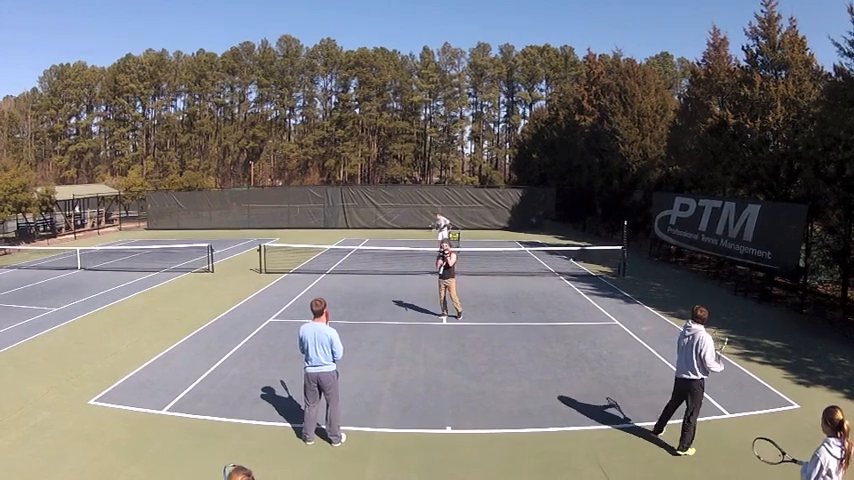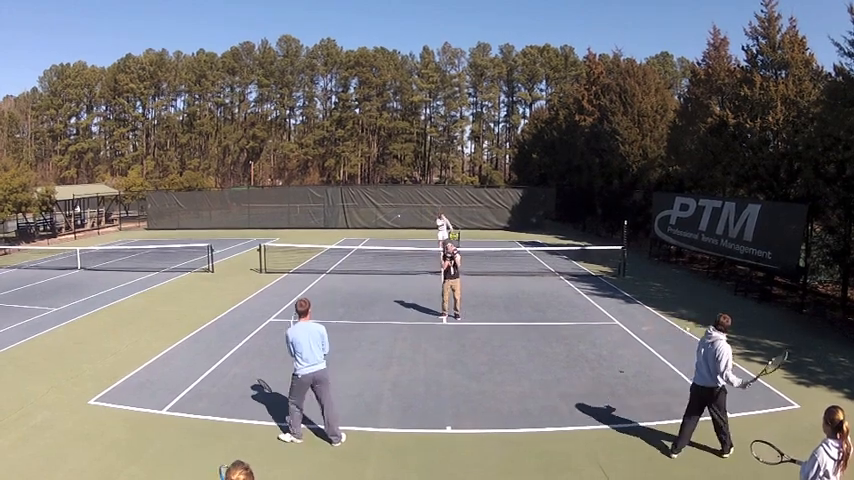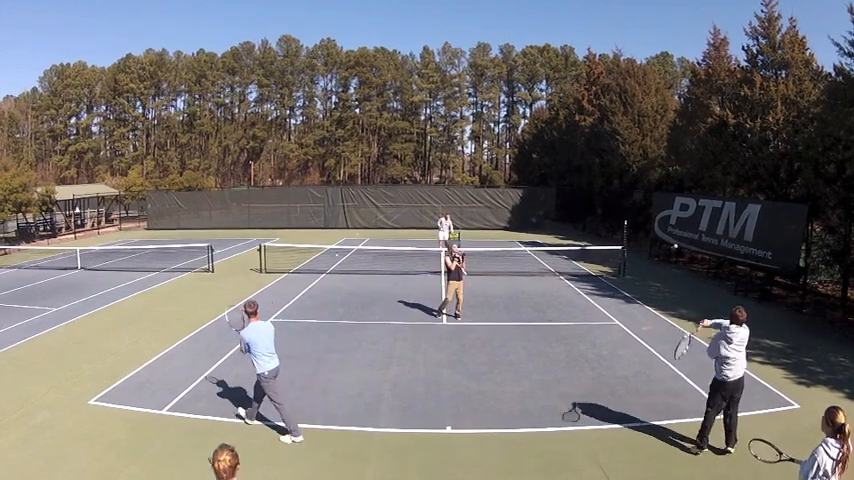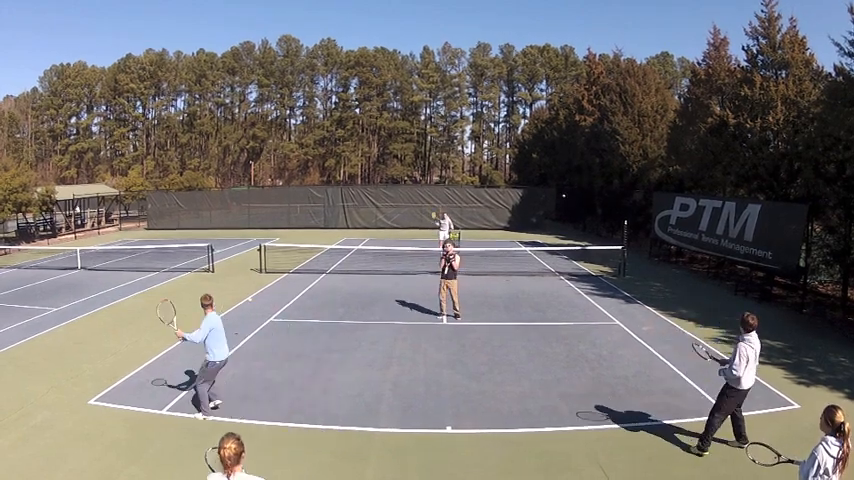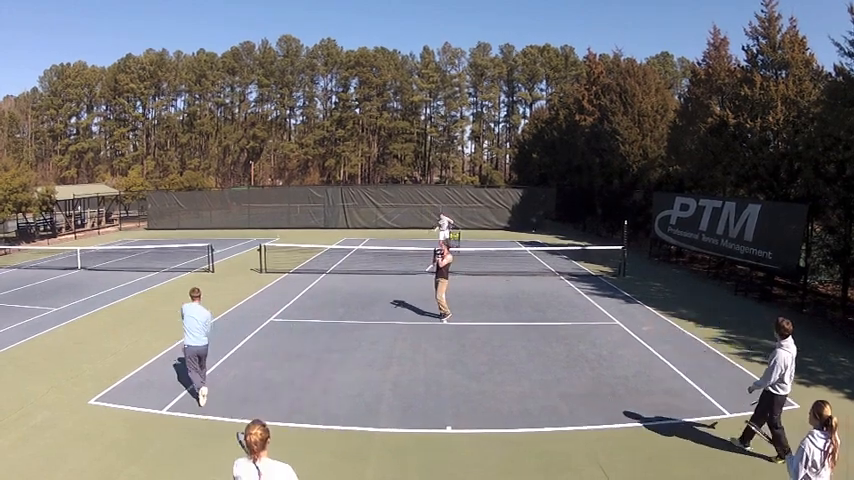
dt=0.5s
person 1, frame 1
left shoulder: (683, 334)
right shoulder: (705, 337)
right elbow: (709, 364)
right wrist: (721, 365)
left hip: (680, 378)
right hip: (695, 380)
left knee: (673, 404)
right knee: (691, 414)
left ankle: (658, 429)
right ankle: (684, 447)
person 1, frame 2
left shoulder: (704, 339)
right shoulder: (724, 347)
right elbow: (725, 374)
right wrist: (741, 383)
left hip: (698, 385)
right hip: (715, 389)
left knee: (690, 418)
right knee: (720, 420)
left ankle: (676, 449)
right ankle: (726, 448)
person 1, frame 3
left shoulder: (718, 339)
right shoulder: (745, 331)
left elbow: (711, 354)
right elbow: (726, 324)
right wrist: (711, 322)
left hip: (722, 381)
right hip: (738, 379)
left knee: (711, 412)
right knee: (731, 413)
left ankle: (701, 444)
right ankle: (730, 444)
person 1, frame 4
left shoulder: (742, 346)
right shoulder: (754, 340)
left elbow: (735, 372)
left wrist: (722, 371)
right wrist: (727, 362)
left hip: (736, 386)
right hip: (746, 384)
left knee: (717, 414)
right knee: (735, 410)
left ankle: (703, 446)
right ankle: (742, 439)
person 1, frame 5
left shoulder: (780, 355)
right shoulder: (790, 346)
left elbow: (769, 378)
left wrist: (754, 386)
left hip: (775, 392)
right hip: (781, 389)
left knee: (774, 423)
right knee: (758, 416)
left ankle: (784, 453)
right ankle: (744, 441)
person 2, frame 1
left shoulder: (303, 329)
right shoulder: (331, 332)
left elbow: (302, 350)
right elbow: (338, 356)
left hip: (310, 372)
right hip: (328, 373)
left knee: (310, 406)
right knee: (332, 406)
left ankle: (308, 436)
right ankle: (335, 437)
person 2, frame 2
left shoulder: (291, 332)
right shoulder: (320, 328)
left elbow: (292, 353)
right elbow: (325, 350)
left hip: (301, 374)
right hip: (320, 371)
left knee: (295, 405)
right knee: (327, 405)
left ankle: (295, 434)
right ankle: (335, 437)
person 2, frame 3
left shoulder: (245, 333)
right shoulder: (269, 326)
left elbow: (245, 350)
left hip: (265, 371)
right hip: (275, 365)
left knee: (278, 402)
right knee: (258, 392)
left ankle: (295, 433)
right ankle: (250, 416)
person 2, frame 4
left shoulder: (209, 320)
right shoulder: (214, 317)
left elbow: (198, 339)
right elbow: (200, 334)
left wrist: (183, 335)
right wrist: (185, 335)
left hip: (214, 360)
right hip: (223, 356)
left knee: (200, 384)
right knee: (207, 381)
left ankle: (205, 412)
right ankle: (215, 399)
person 2, frame 5
left shoulder: (184, 307)
right shoulder: (206, 313)
left hip: (189, 346)
right hip: (203, 345)
left knee: (193, 371)
right knee: (202, 368)
left ankle: (201, 388)
right ankle: (202, 385)
